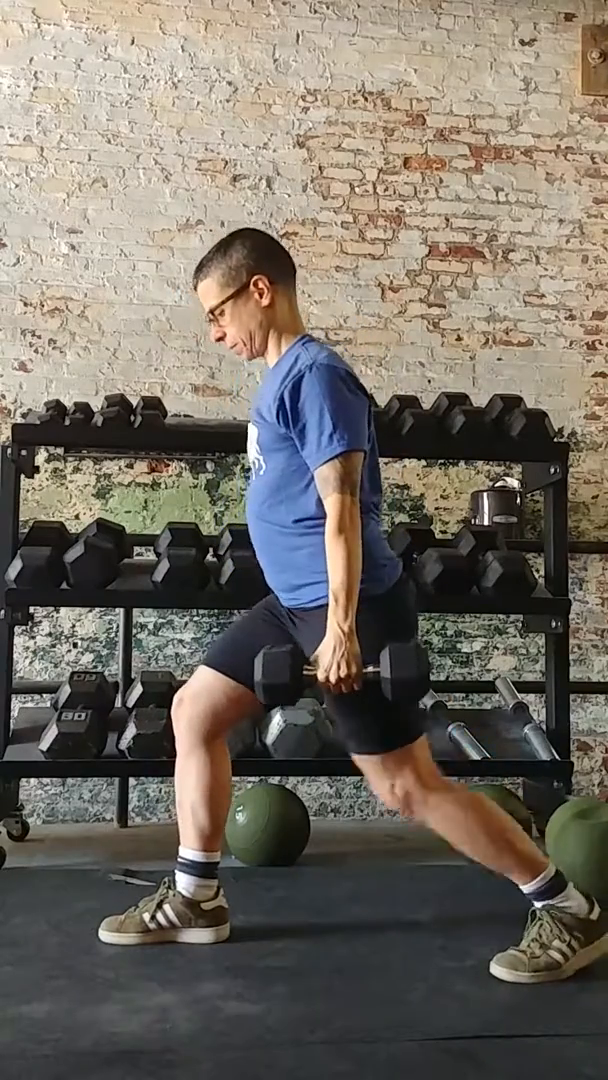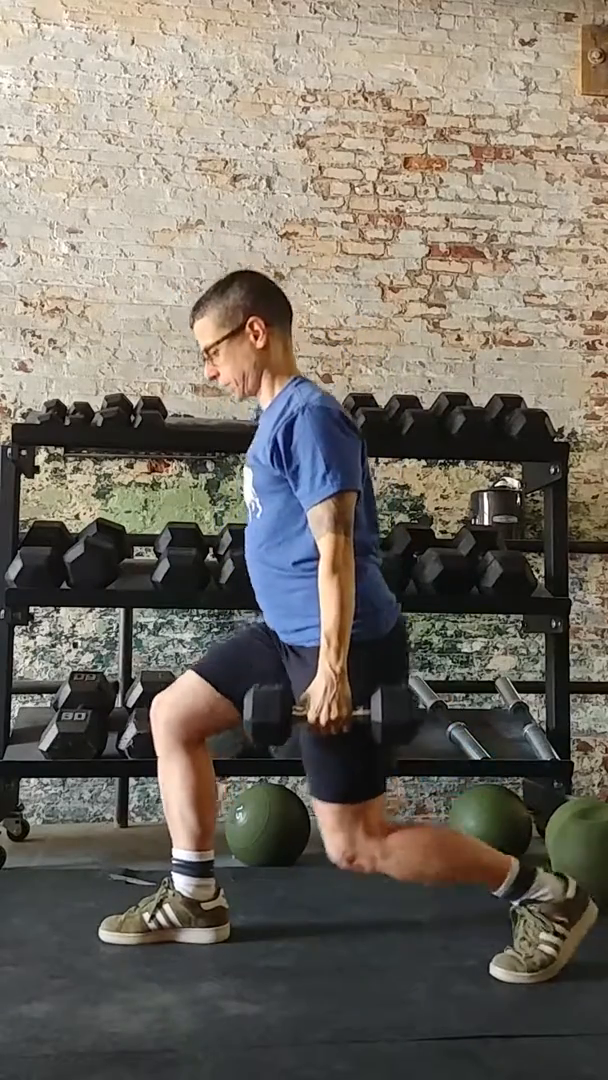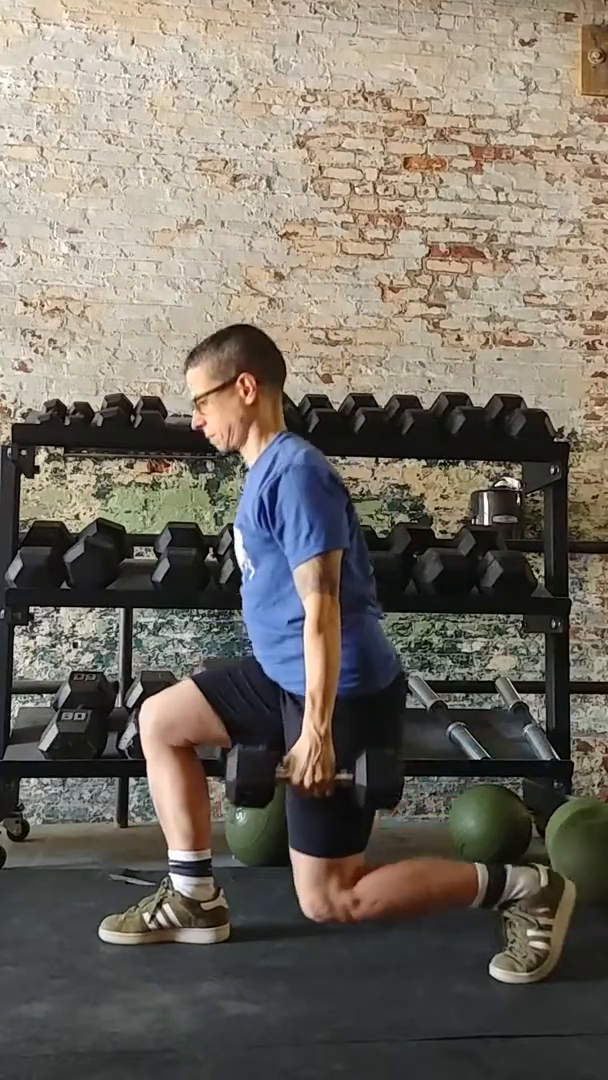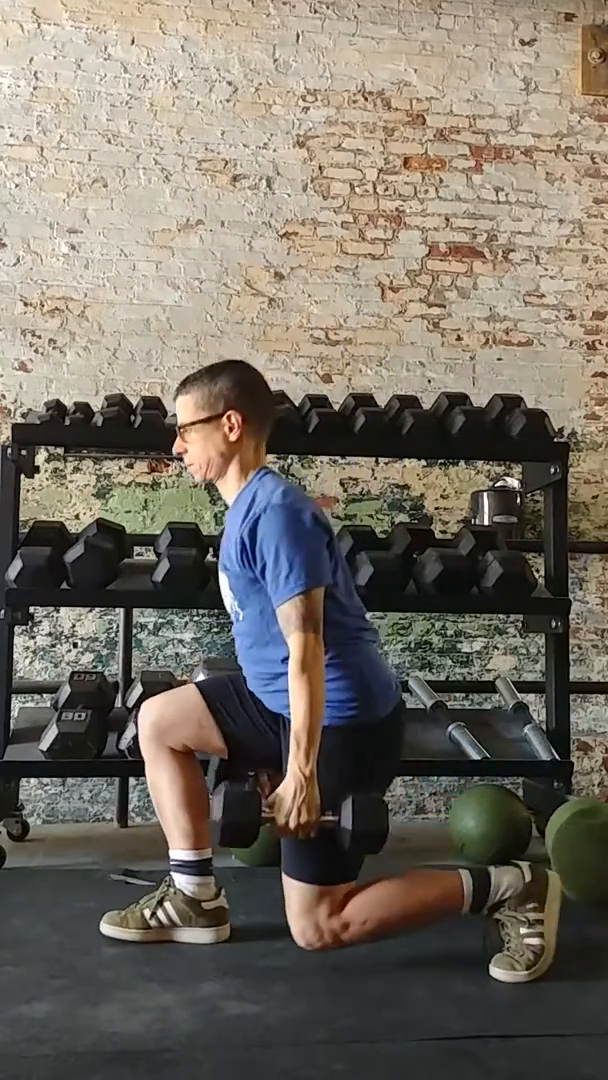
dt=0.2s
person 1, frame 1
left shoulder: (315, 374)
right shoulder: (284, 376)
left elbow: (341, 511)
left wrist: (342, 626)
left hip: (350, 606)
right hip: (295, 601)
left knee: (407, 785)
right knee: (192, 712)
right ankle: (194, 898)
person 1, frame 2
left shoulder: (308, 415)
right shoulder: (279, 416)
left elbow: (335, 551)
left wrist: (333, 667)
left hip: (345, 643)
right hip: (288, 632)
left knee: (354, 842)
right knee: (172, 716)
left ankle: (549, 898)
right ankle: (194, 898)
person 1, frame 3
left shoulder: (296, 473)
right shoulder: (267, 471)
left elbow: (323, 610)
left wrist: (318, 729)
left hip: (344, 692)
right hip: (286, 675)
left knee: (328, 897)
right knee: (159, 721)
left ankle: (526, 890)
right ankle: (194, 898)
person 1, frame 4
left shoulder: (275, 510)
right shoulder: (249, 505)
left elbow: (307, 647)
left wrist: (301, 771)
right wrist: (281, 742)
left hip: (343, 719)
right hip: (285, 701)
left knee: (317, 926)
right knee: (158, 723)
left ankle: (513, 890)
right ankle: (194, 898)
